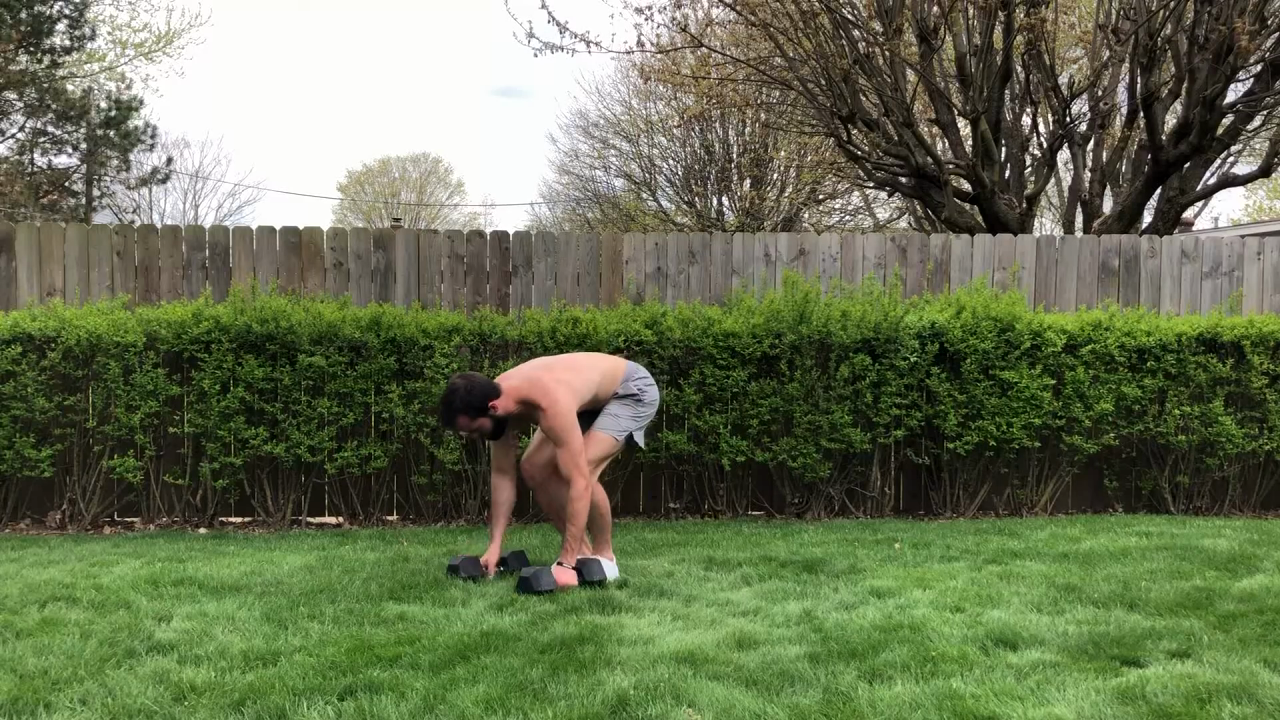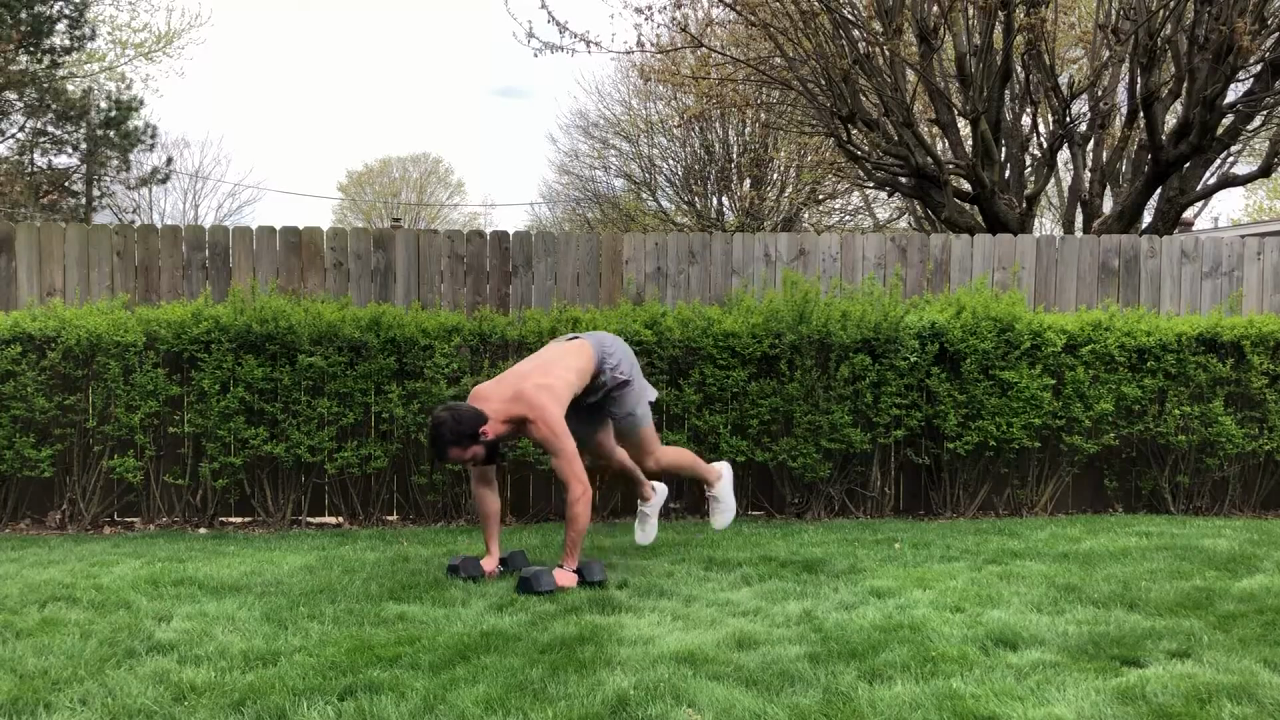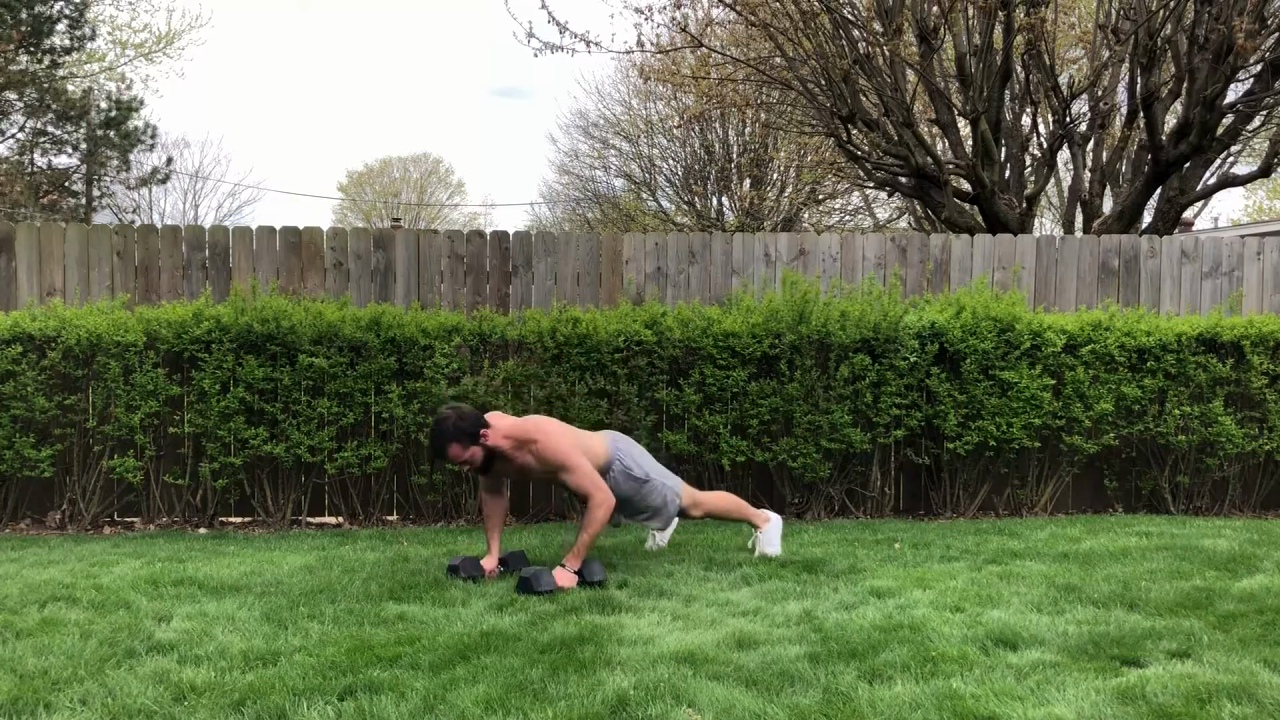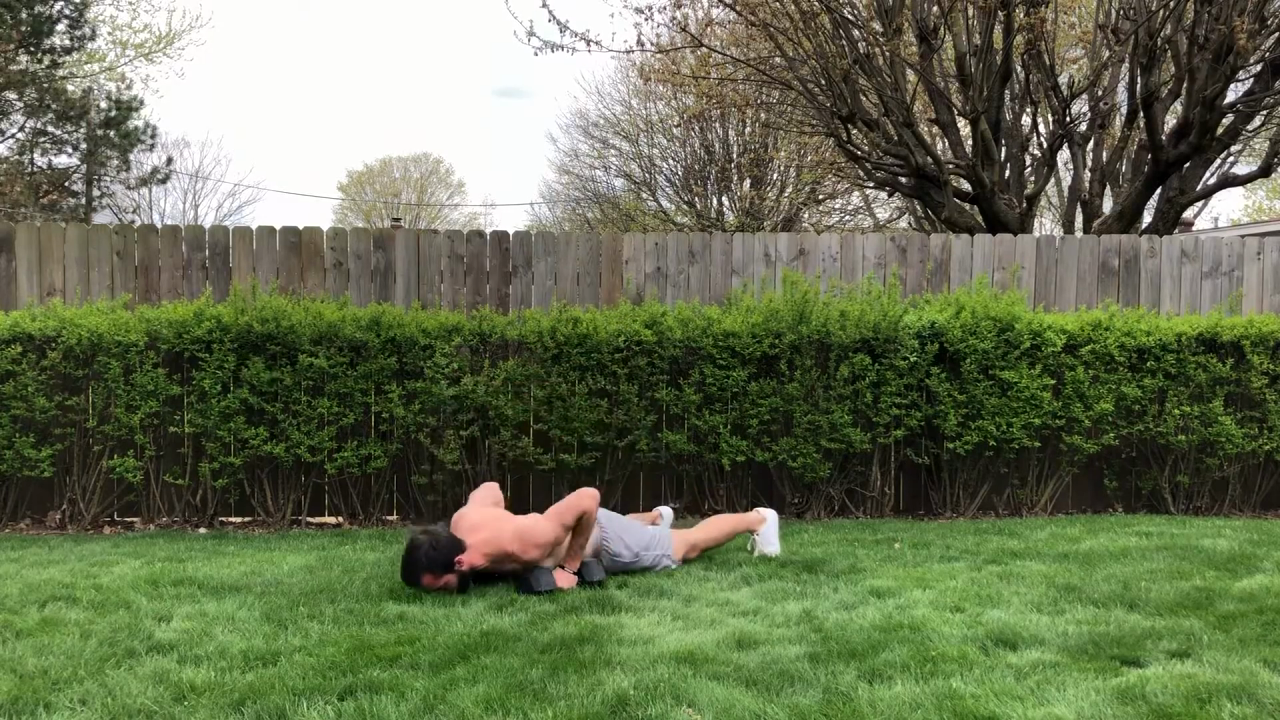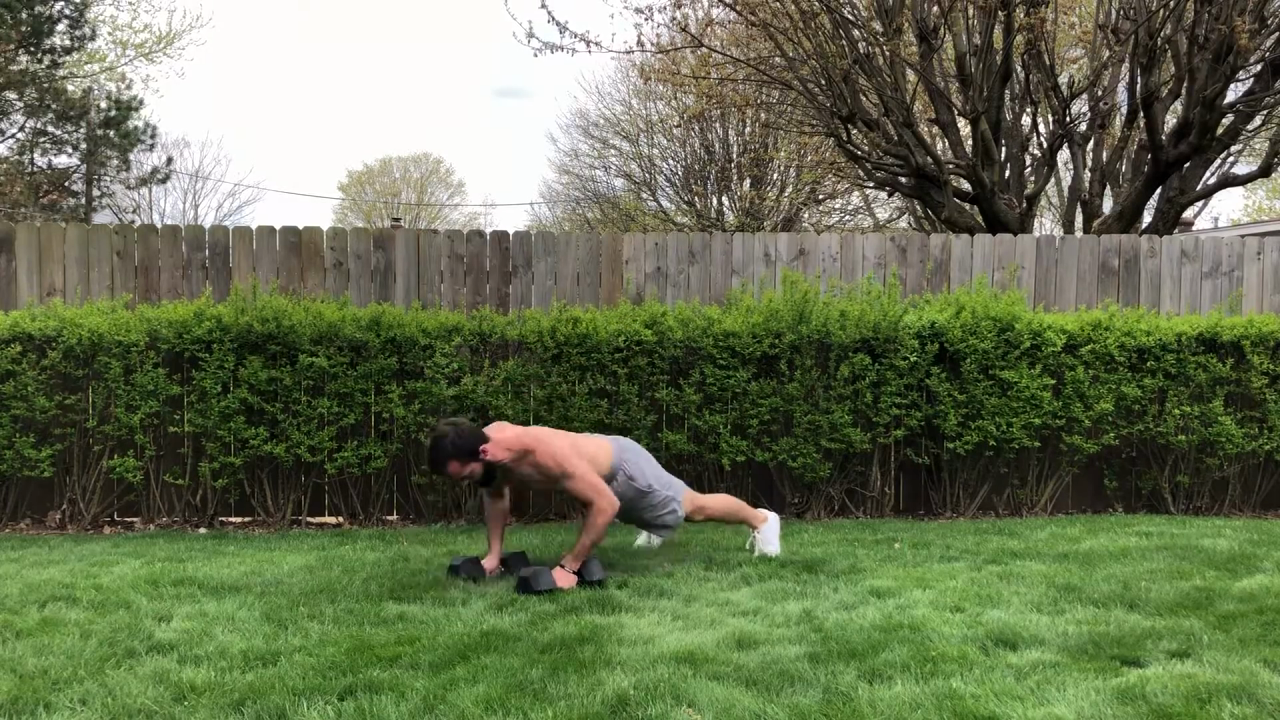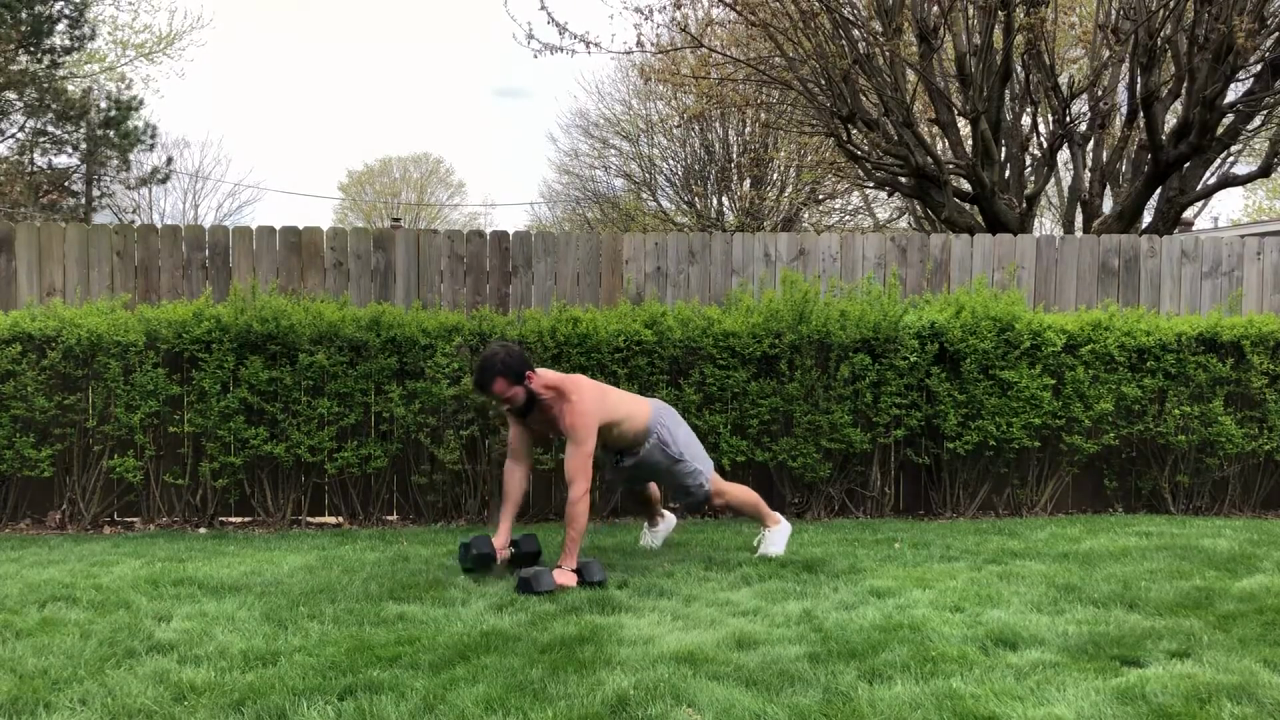
dt=0.5s
person 1, frame 1
left shoulder: (549, 403)
right shoulder: (498, 395)
left elbow: (579, 481)
right elbow: (503, 474)
left wrist: (566, 564)
right wrist: (495, 545)
left hip: (634, 389)
right hip: (594, 396)
left knee: (582, 469)
right knee: (533, 468)
left ankle: (604, 556)
right ankle: (582, 552)
person 1, frame 2
left shoulder: (537, 415)
right shoulder: (476, 409)
left elbow: (580, 490)
right elbow: (483, 482)
left wrist: (568, 567)
right wrist: (492, 551)
left hip: (608, 357)
left knee: (649, 458)
right knee: (598, 449)
left ankle: (715, 476)
right ankle: (648, 492)
person 1, frame 3
left shoulder: (544, 442)
right shoulder: (483, 438)
left elbow: (602, 499)
right elbow: (493, 493)
left wrist: (570, 566)
right wrist: (492, 552)
left hip: (617, 462)
right hip: (590, 465)
left knee: (693, 504)
left ankle: (763, 519)
right ankle: (663, 521)
person 1, frame 4
left shoulder: (519, 547)
right shoulder: (460, 526)
left elbow: (589, 497)
right elbow: (490, 487)
left wrist: (569, 566)
left hip: (603, 545)
right hip: (578, 529)
left knee: (689, 545)
left ankle: (757, 519)
right ankle: (655, 517)
person 1, frame 5
left shoulder: (545, 452)
right shoulder: (487, 443)
left elbow: (608, 505)
right elbow: (497, 493)
left wrist: (569, 565)
right wrist: (494, 552)
left hip: (620, 468)
right hip: (591, 462)
left knee: (695, 507)
left ankle: (761, 520)
right ankle: (656, 528)
person 1, frame 6
left shoulder: (577, 402)
right shoulder: (522, 395)
left elbow: (579, 489)
right elbow: (517, 462)
left wrist: (566, 565)
right wrist: (503, 530)
left hip: (656, 431)
right hip: (620, 444)
left knee: (715, 493)
right knee: (639, 488)
left ankle: (773, 523)
right ankle: (658, 521)
